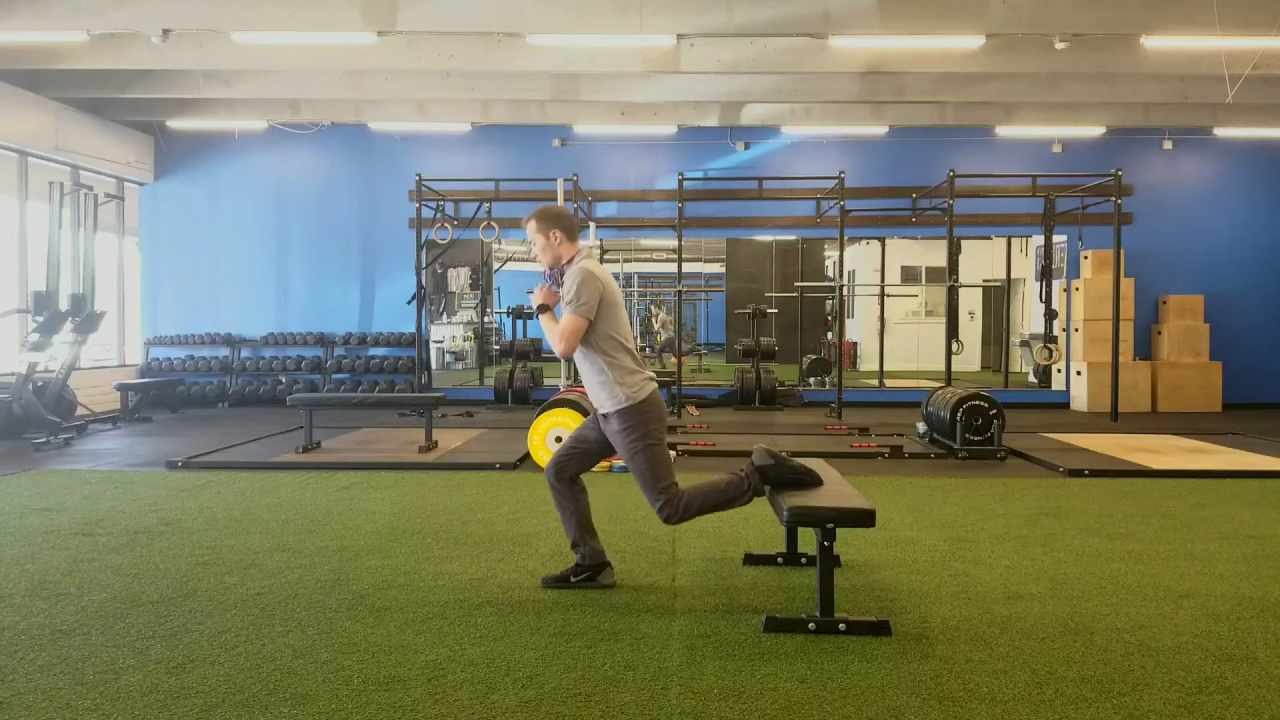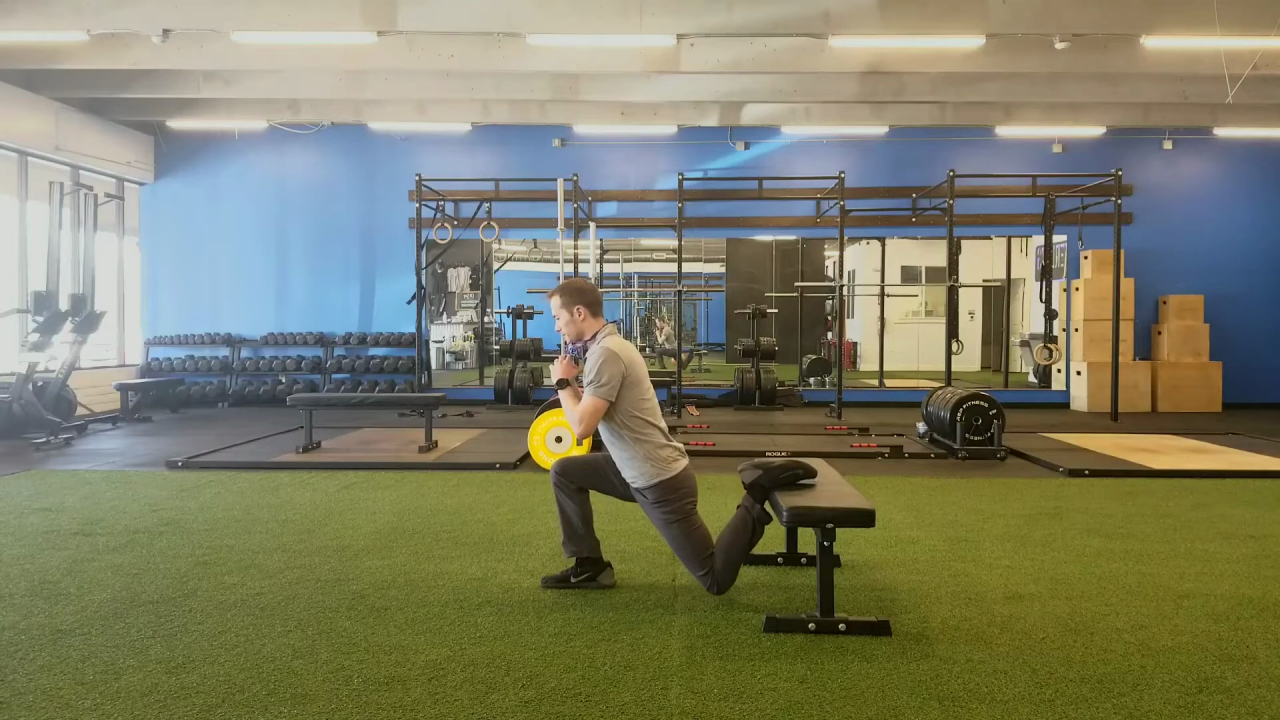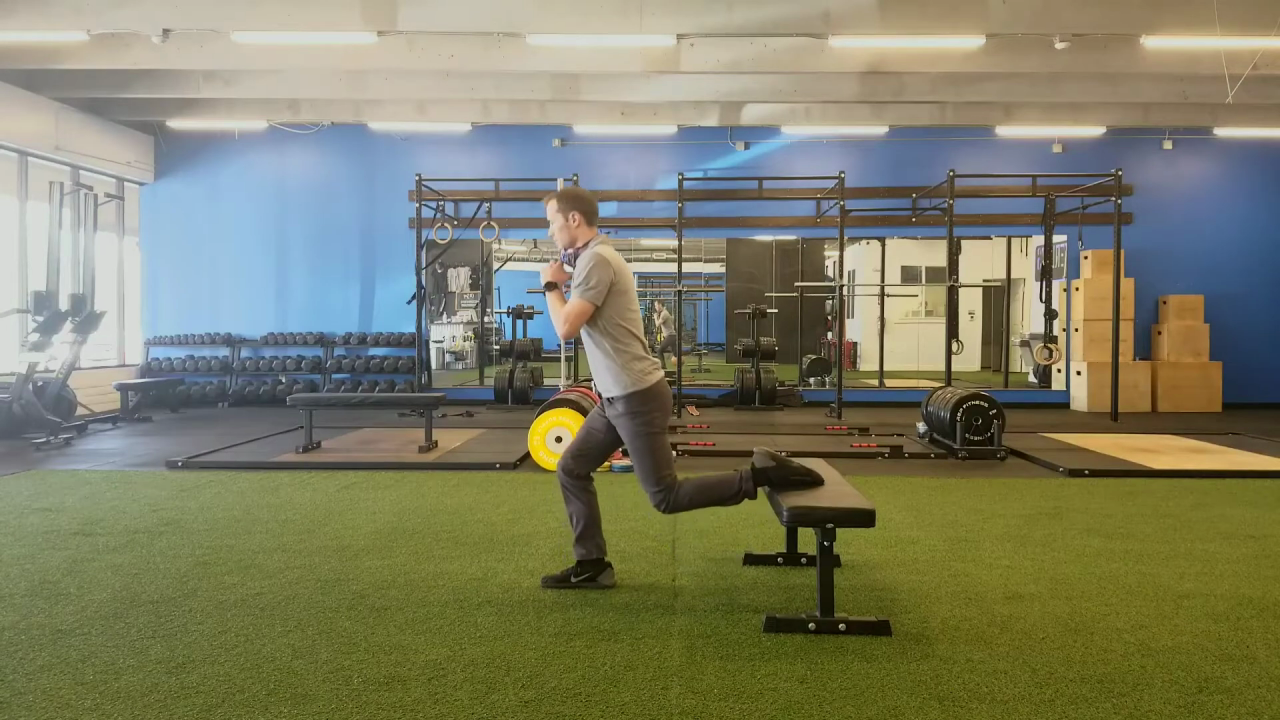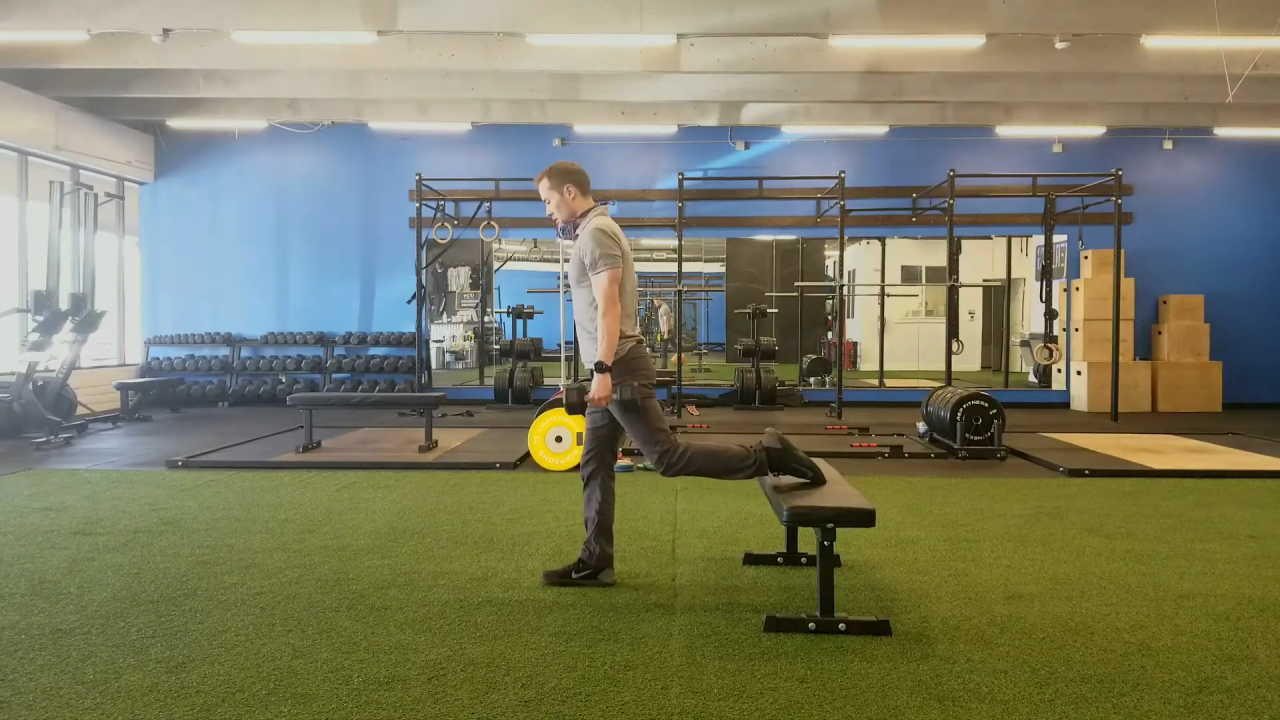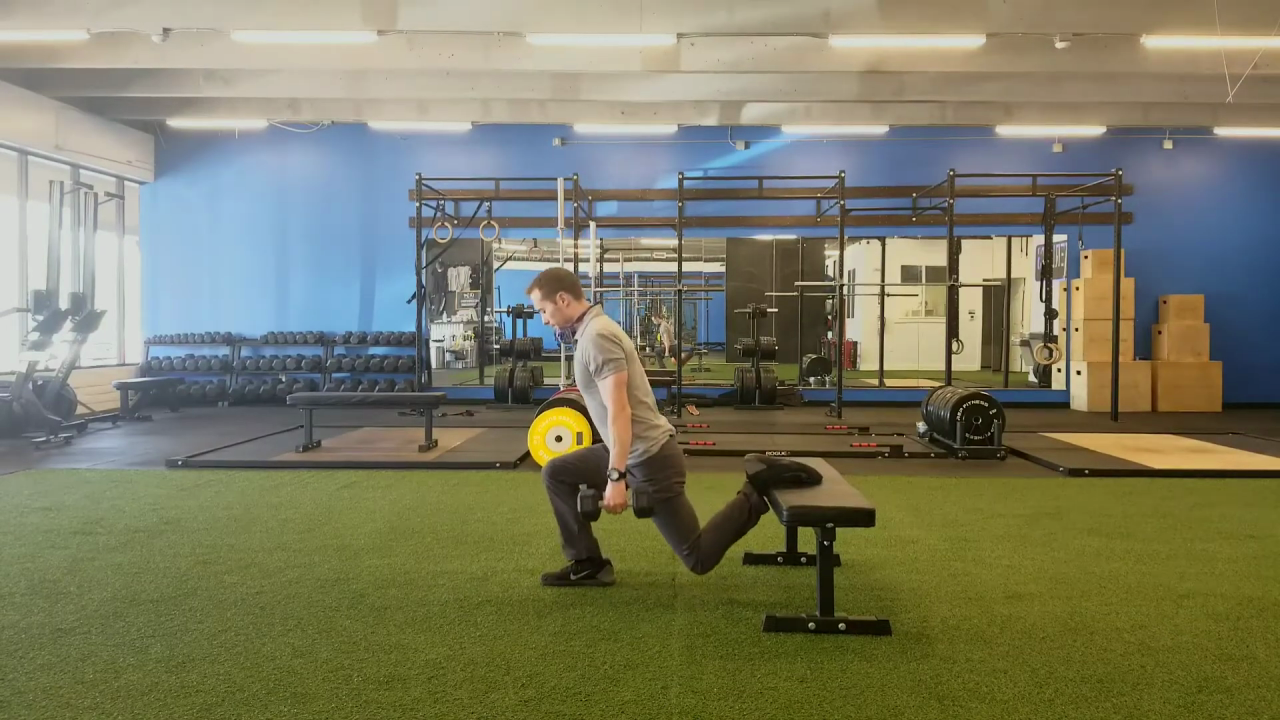
dt=1s
person 1, frame 1
left shoulder: (582, 275)
right shoulder: (581, 272)
left elbow: (563, 346)
right elbow: (571, 343)
left wrist: (543, 309)
right wrist: (555, 308)
left hip: (631, 408)
right hip: (613, 409)
left knee: (670, 506)
right knee: (560, 471)
left ankle: (759, 474)
right ankle: (591, 565)
person 1, frame 2
left shoulder: (605, 354)
right shoulder: (609, 344)
left elbow: (582, 426)
right elbow: (592, 412)
left wrist: (563, 383)
right wrist: (572, 384)
left hip: (660, 481)
right hip: (642, 471)
left knee: (716, 578)
right knee: (564, 472)
left ankle: (760, 495)
right ankle: (590, 565)
person 1, frame 3
left shoulder: (596, 259)
right shoulder: (595, 257)
left elbow: (567, 329)
right elbow: (578, 324)
left wrist: (551, 287)
right wrist: (564, 284)
left hip: (637, 396)
right hip: (617, 396)
left knee: (665, 496)
right knee: (572, 468)
left ankle: (758, 474)
right ankle: (591, 566)
person 1, frame 4
left shoulder: (597, 231)
right shoulder: (593, 232)
left elbow: (609, 306)
left wrist: (603, 370)
right wrist: (602, 371)
left hip: (619, 367)
right hip: (611, 368)
left knee: (668, 456)
right knee: (595, 466)
left ankle: (767, 455)
right ankle: (595, 563)
person 1, frame 5
left shoulder: (597, 337)
right shoulder: (595, 330)
left elbow: (619, 410)
left wrist: (615, 478)
right wrist: (616, 466)
left hip: (647, 459)
right hip: (635, 451)
left knee: (699, 556)
right knee: (556, 474)
left ankle: (758, 490)
right ankle: (588, 563)
